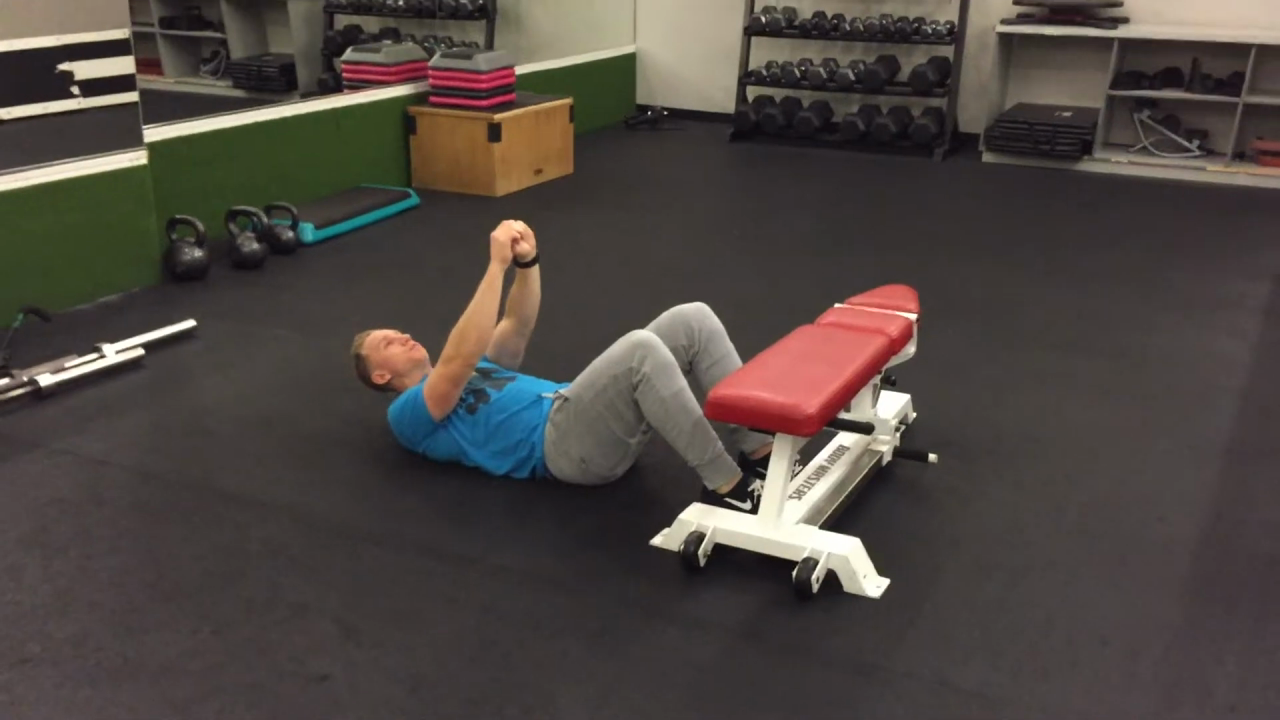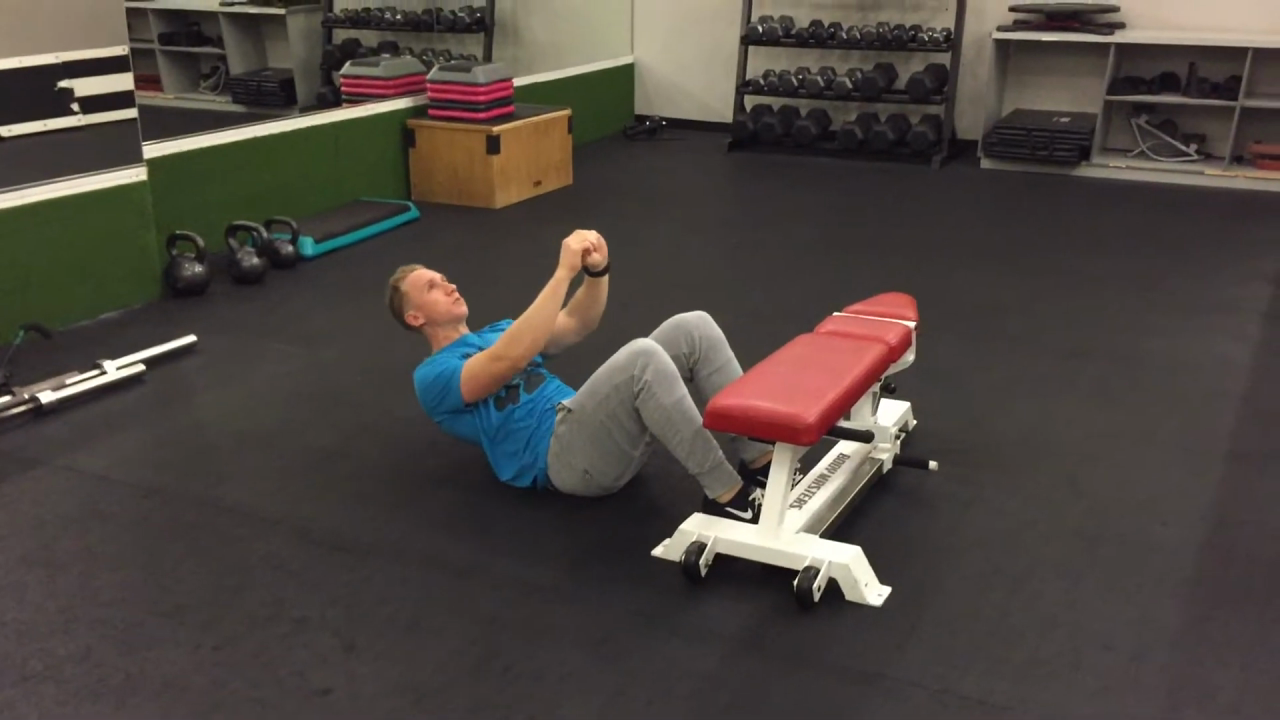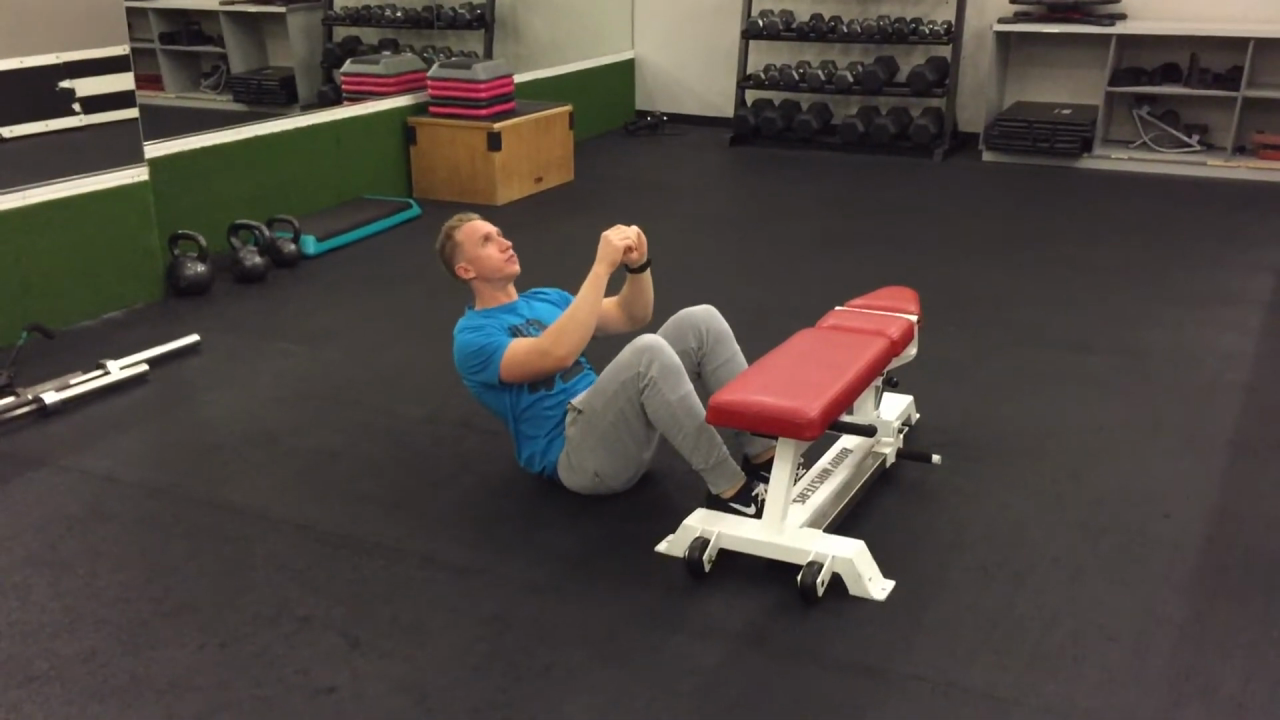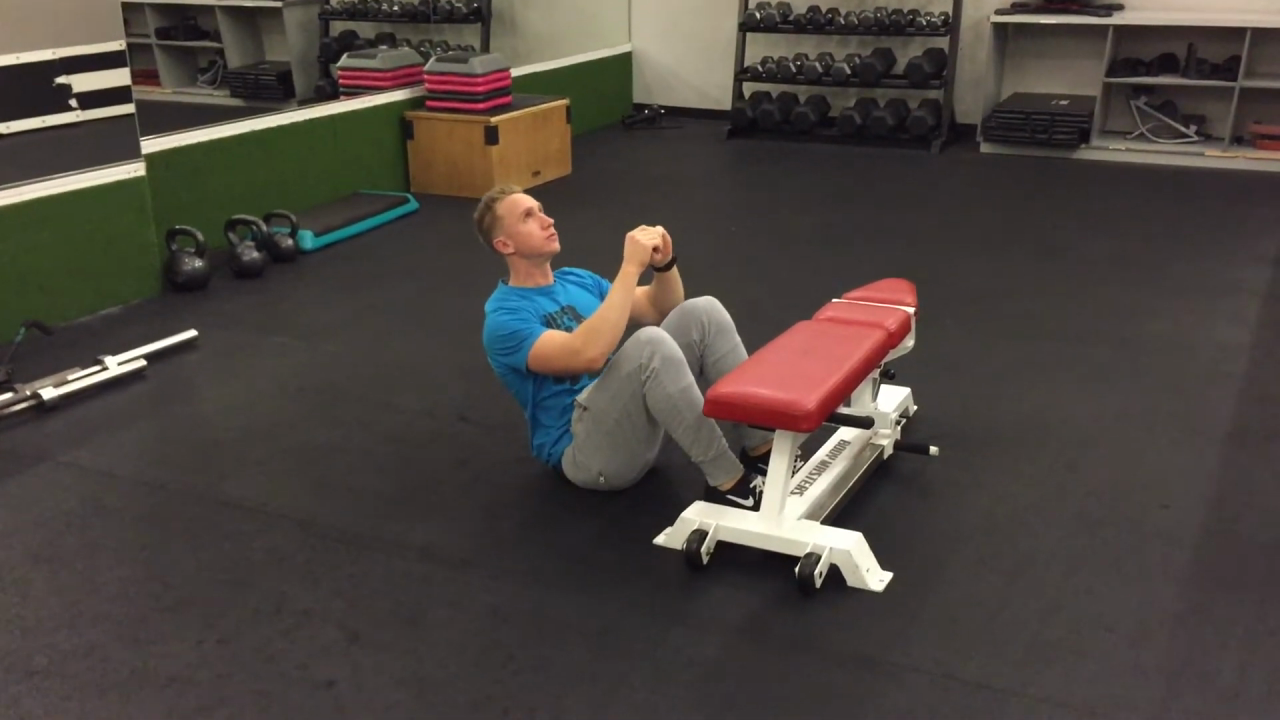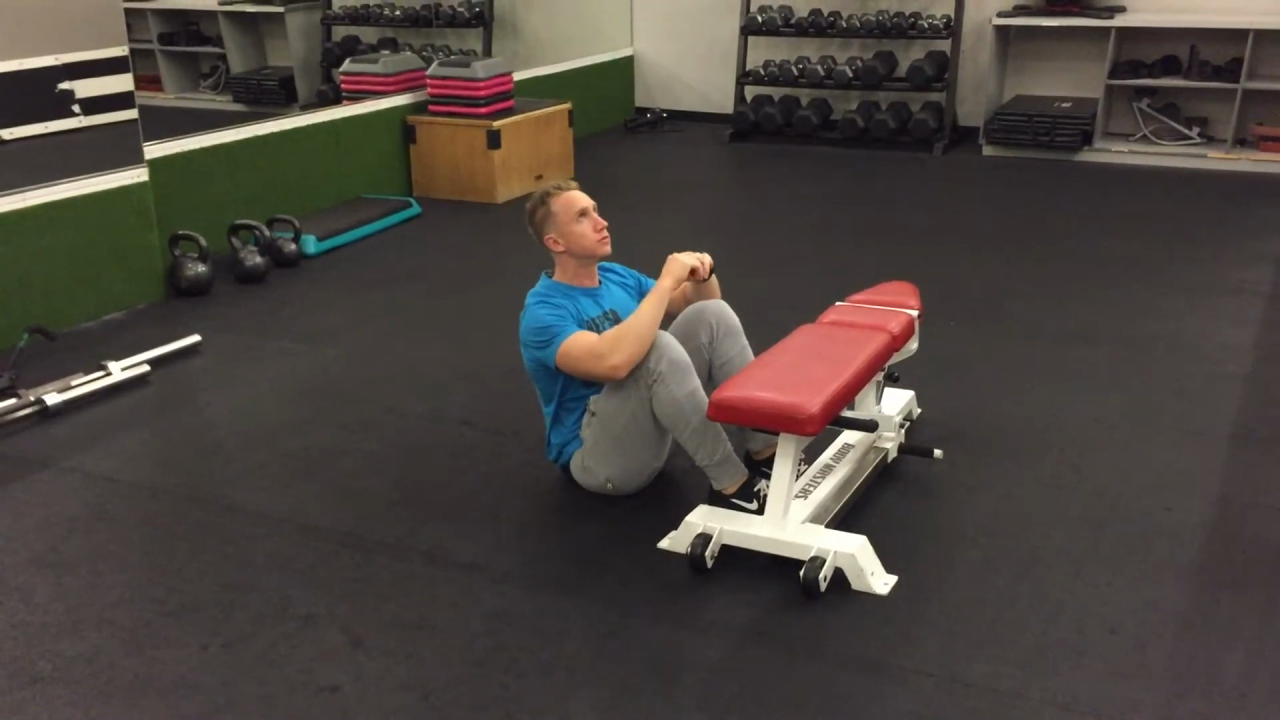
dt=1s
person 1, frame 1
left shoulder: (468, 378)
right shoulder: (409, 415)
left elbow: (517, 327)
right elbow: (459, 358)
left wrist: (527, 261)
right wrist: (497, 265)
left hip: (579, 414)
right hip: (561, 444)
left knee: (693, 320)
right knee: (641, 349)
left ankle: (758, 452)
right ankle: (726, 486)
person 1, frame 2
left shoulder: (494, 333)
right shoulder: (434, 377)
left elbow: (578, 325)
right elbow: (512, 358)
left wrist: (596, 270)
right wrist: (564, 272)
left hip: (594, 429)
right hip: (563, 456)
left knee: (693, 328)
right knee: (643, 357)
left ankle: (759, 461)
right ankle: (727, 495)
person 1, frame 3
left shoulder: (543, 300)
right shoulder: (474, 337)
left elbow: (633, 317)
right elbow: (557, 354)
left wrist: (637, 265)
right wrist: (602, 267)
left hip: (612, 419)
right hip: (574, 452)
left knee: (700, 321)
right knee: (648, 351)
left ankle: (763, 458)
right ankle: (730, 491)
person 1, frame 4
left shoulder: (576, 280)
right shoulder: (505, 317)
left elbow: (662, 310)
right elbow: (588, 354)
left wrist: (664, 263)
right wrist: (631, 267)
left hip: (629, 413)
right hip: (584, 448)
left knee: (702, 312)
right knee: (650, 343)
left ankle: (760, 449)
right ankle: (728, 482)
person 1, frame 5
left shoulder: (615, 276)
right shoulder: (543, 313)
left elbow: (699, 301)
right elbow: (612, 362)
left wrist: (702, 274)
right wrist: (666, 282)
left hip: (645, 421)
right hip: (595, 453)
left knee: (713, 316)
right knee: (660, 348)
left ankle: (766, 454)
right ankle: (732, 486)
